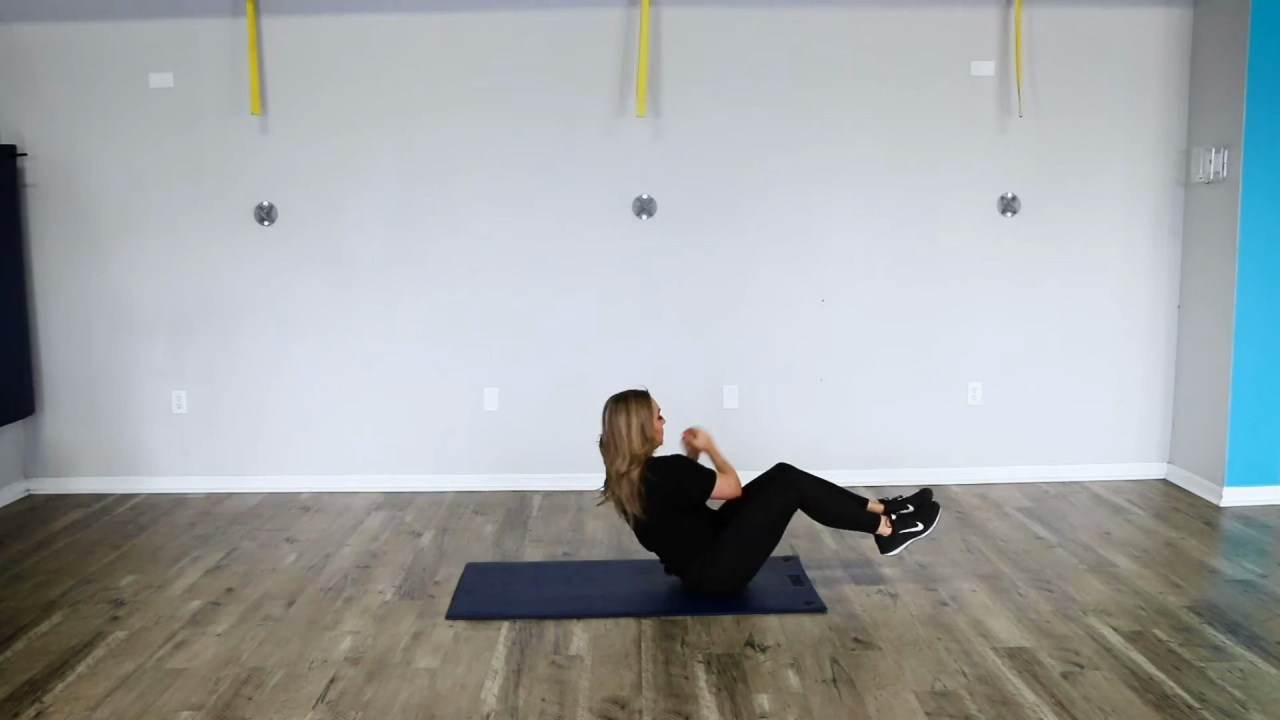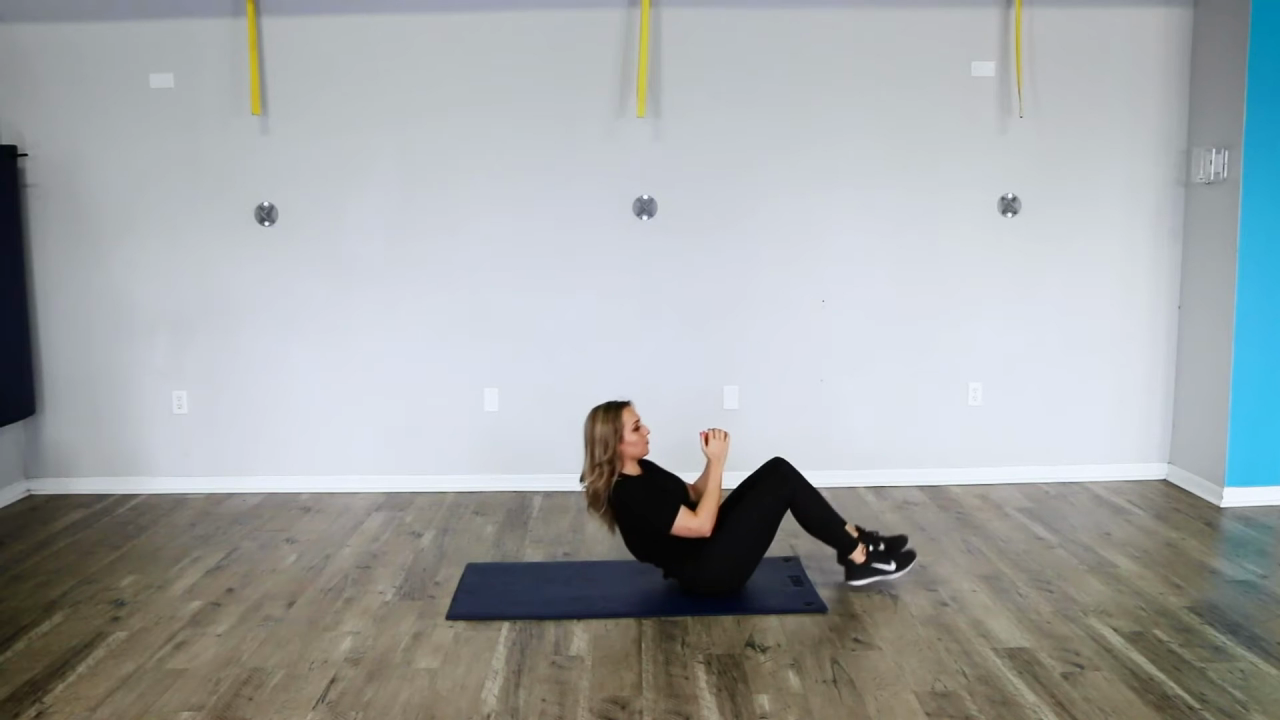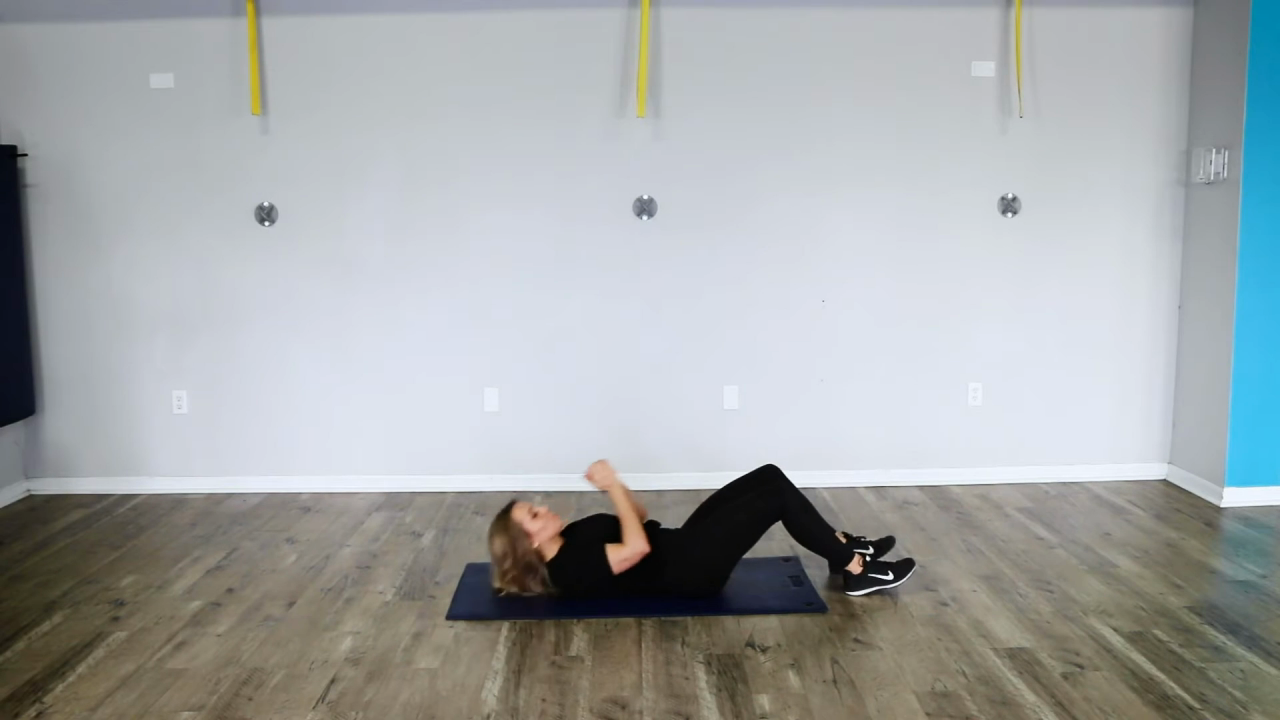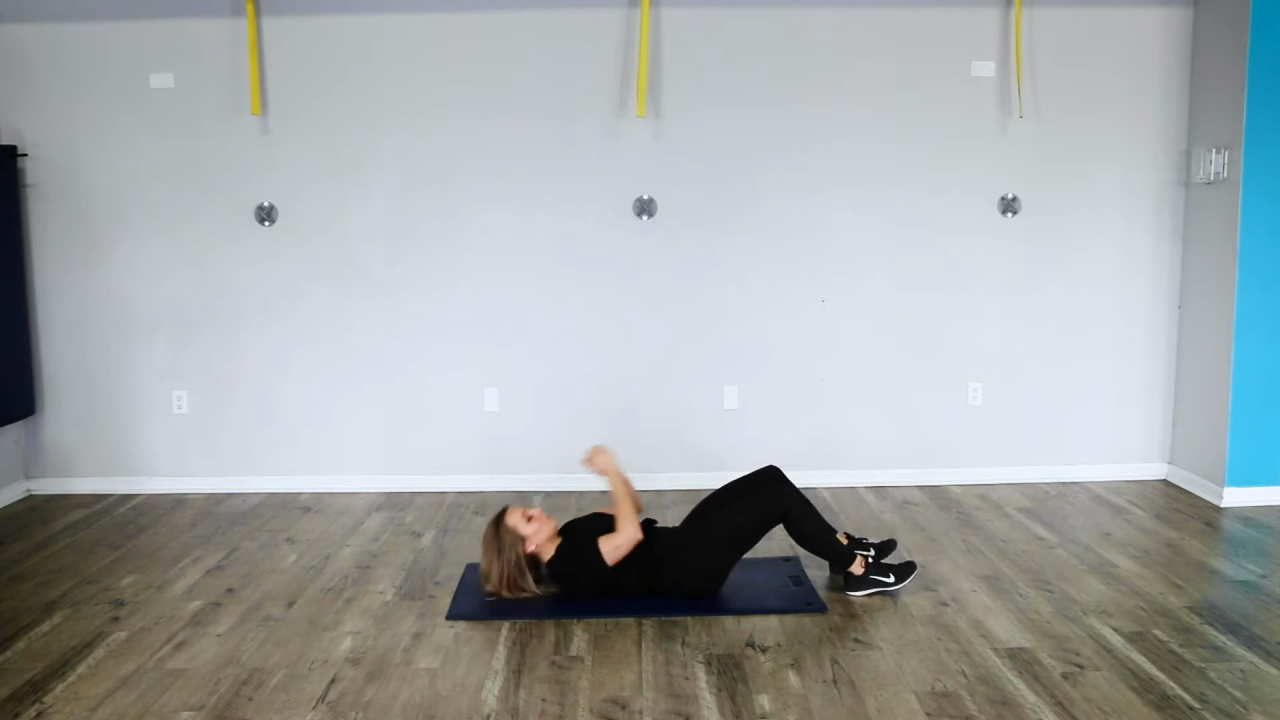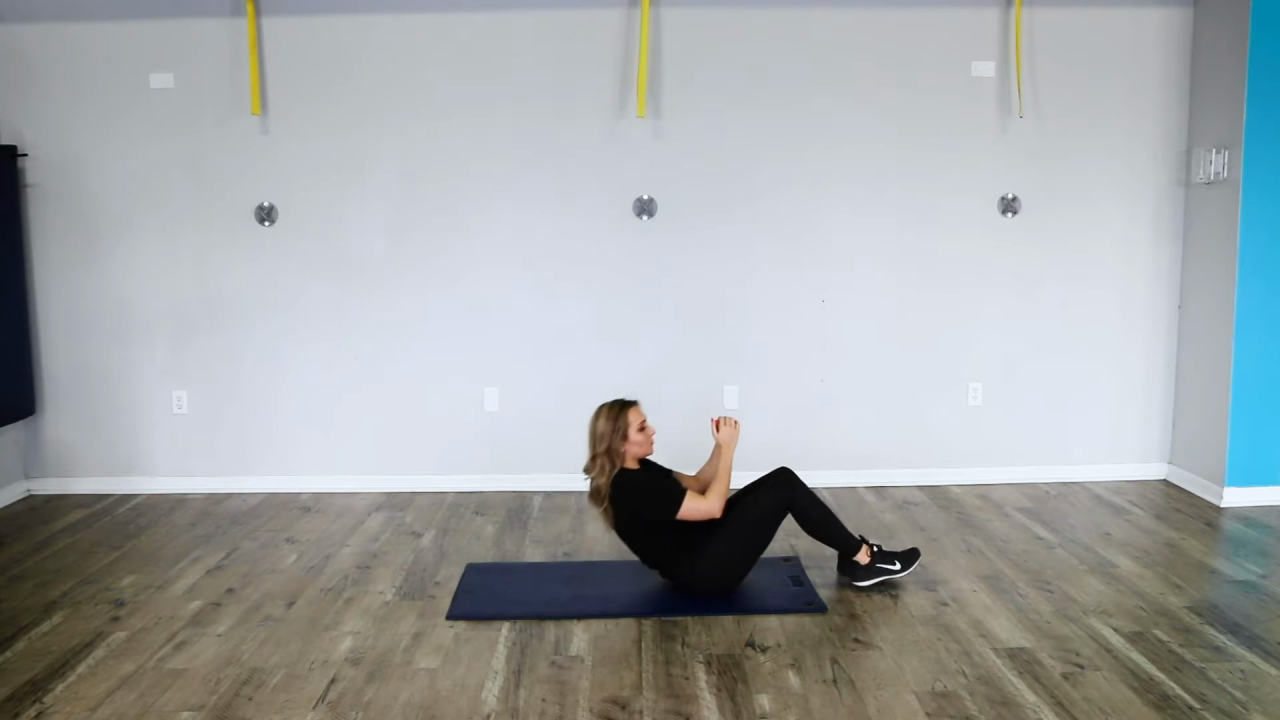
dt=0.7s
person 1, frame 1
left shoulder: (628, 473)
right shoulder: (665, 472)
right elbow: (732, 486)
left wrist: (691, 455)
right wrist: (709, 450)
left hip: (710, 544)
right hip: (712, 571)
left knee: (783, 475)
right knee: (791, 488)
left ankle: (881, 510)
right ankle: (888, 530)
person 1, frame 2
left shoulder: (642, 470)
right shoulder: (630, 495)
left elbow: (693, 496)
right elbow: (701, 525)
left wrist: (712, 461)
right wrist: (717, 462)
left hip: (709, 548)
right hip: (709, 570)
left knee: (778, 469)
right knee: (785, 484)
left ankle: (855, 539)
right ankle: (860, 559)
person 1, frame 3
left shoulder: (574, 538)
right shoulder: (572, 568)
left elbow: (638, 517)
right elbow: (639, 547)
left wrist: (612, 485)
right wrist: (611, 487)
left hip: (681, 547)
right hip: (690, 570)
left knee: (769, 477)
right knee: (777, 496)
left ankle: (845, 548)
right ankle: (857, 571)
person 1, frame 4
left shoulder: (570, 538)
right shoulder: (571, 567)
left elbow: (631, 511)
right elbow: (632, 533)
left wrist: (612, 472)
right wrist: (611, 474)
left hip: (678, 545)
right hip: (688, 569)
left knee: (770, 478)
right knee: (779, 499)
left ankle: (845, 547)
right ankle: (859, 571)
person 1, frame 5
left shoulder: (636, 471)
right shoulder: (633, 488)
left elbow: (697, 486)
right elbow: (713, 506)
left wrist: (719, 446)
right wrist: (728, 448)
left hip: (701, 547)
right hip: (702, 572)
left knee: (782, 478)
right knee: (786, 491)
left ankle: (854, 552)
right ankle: (864, 561)
